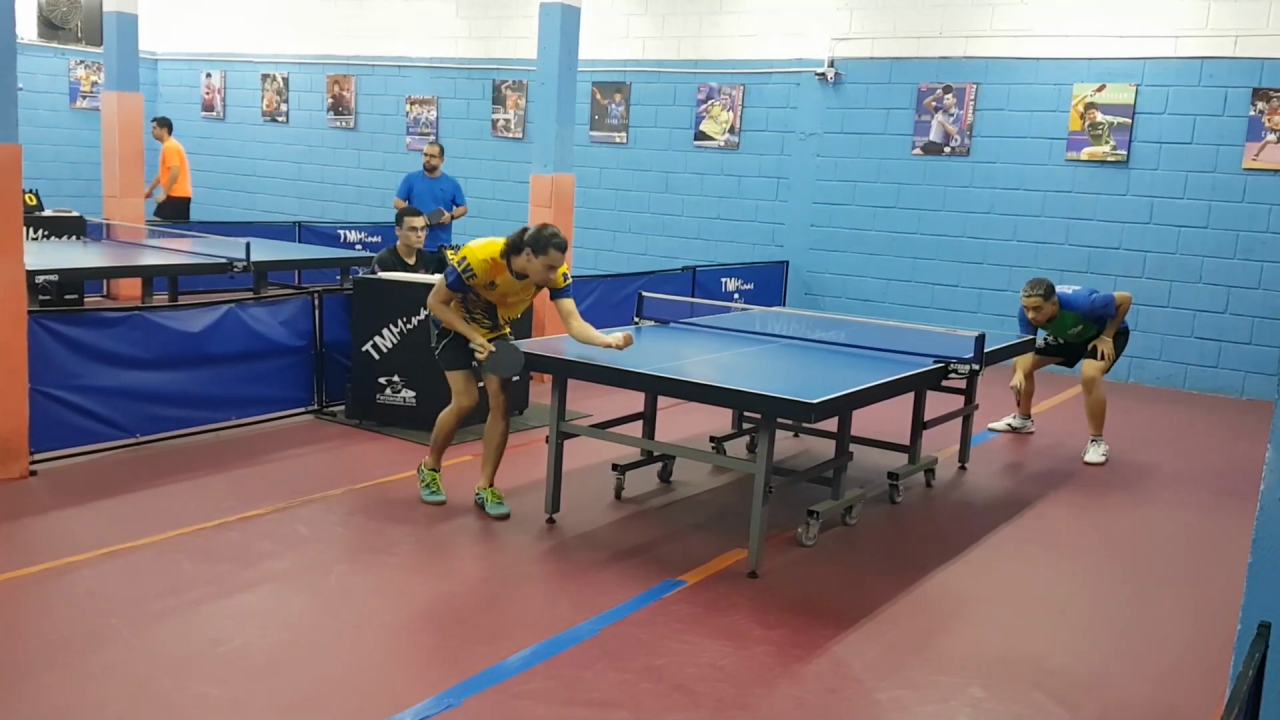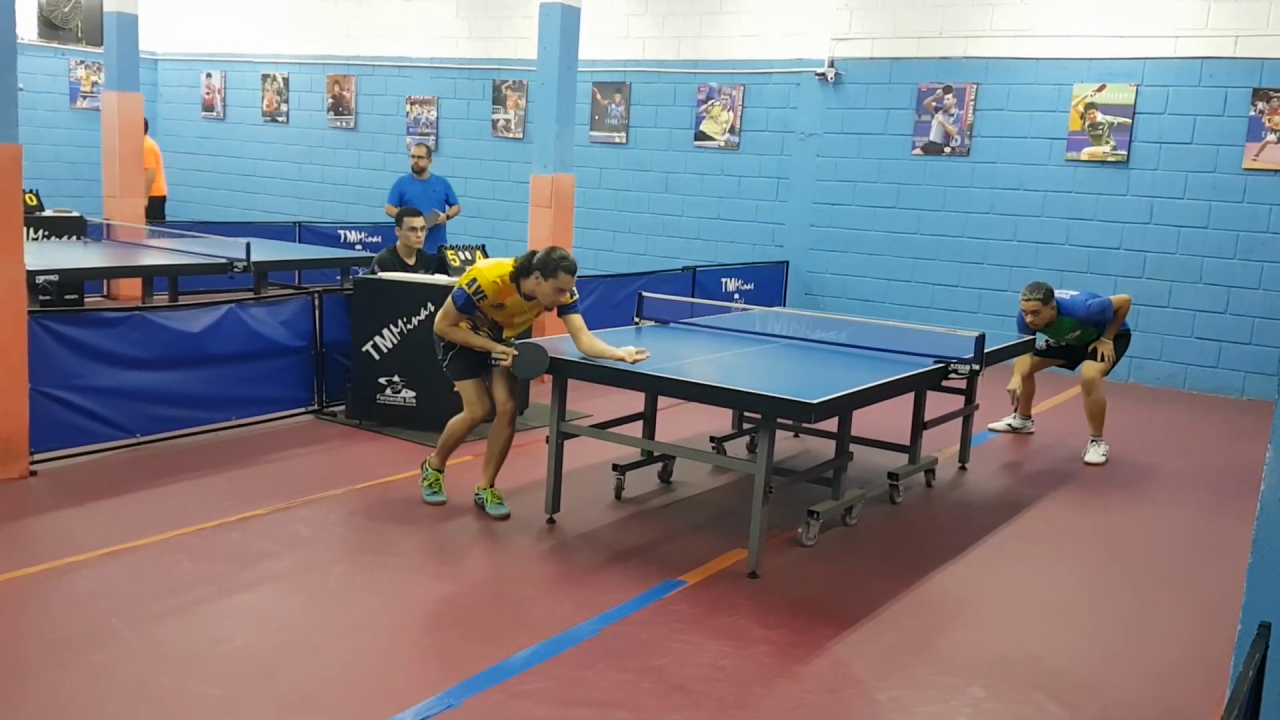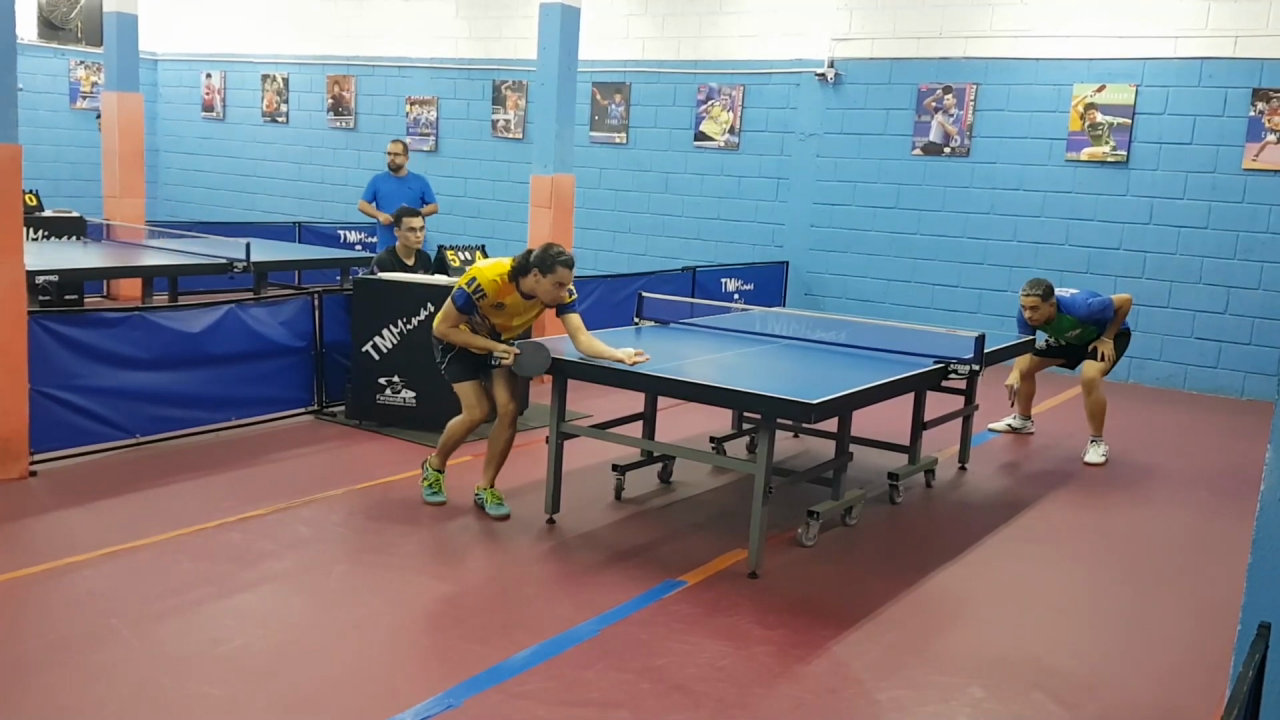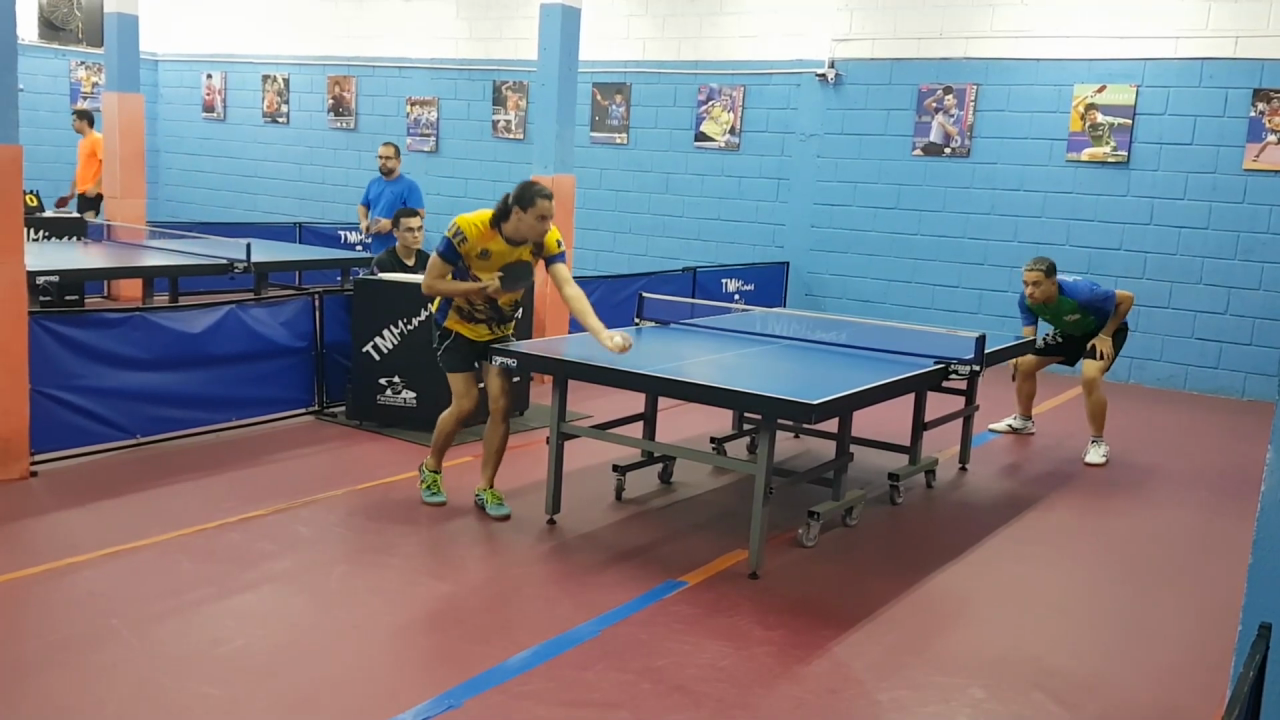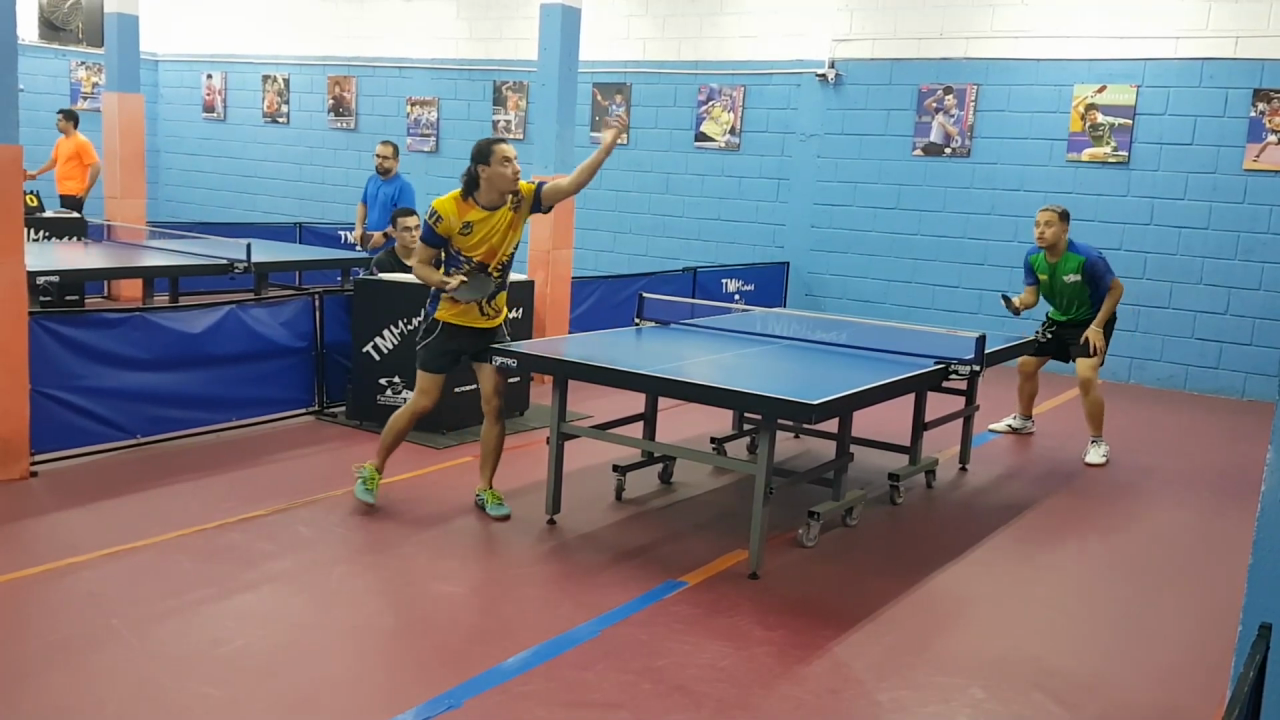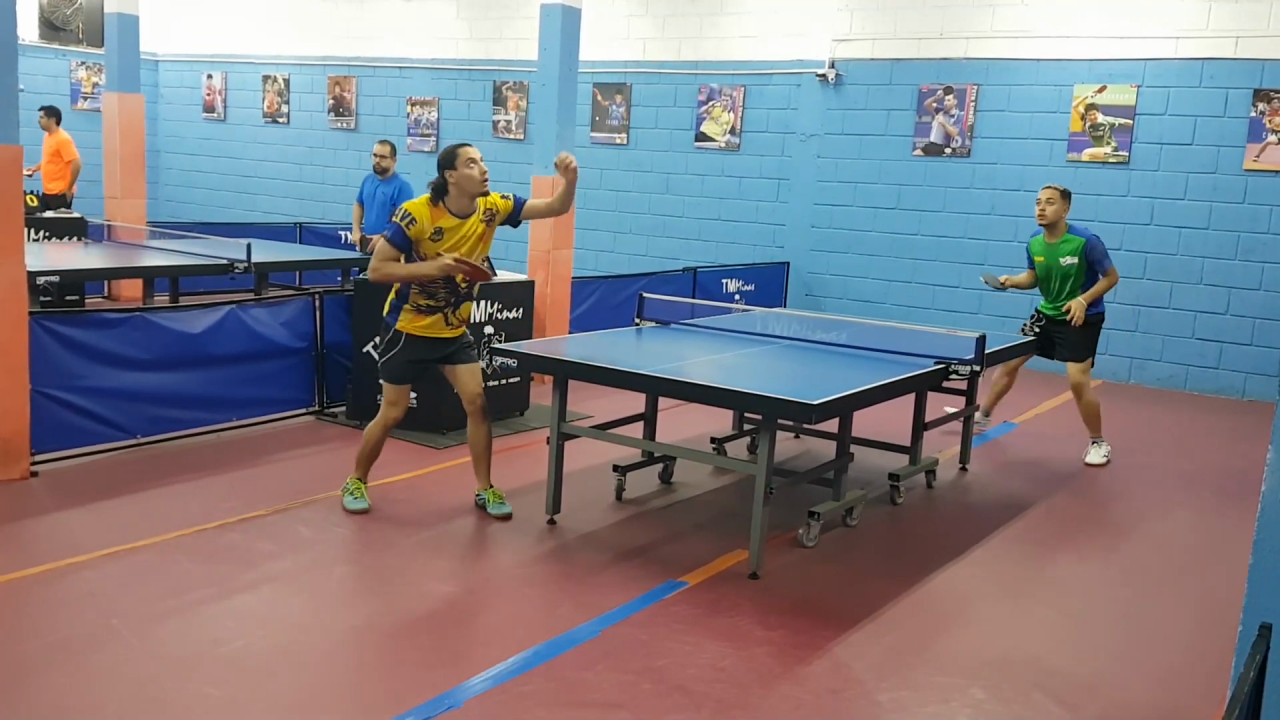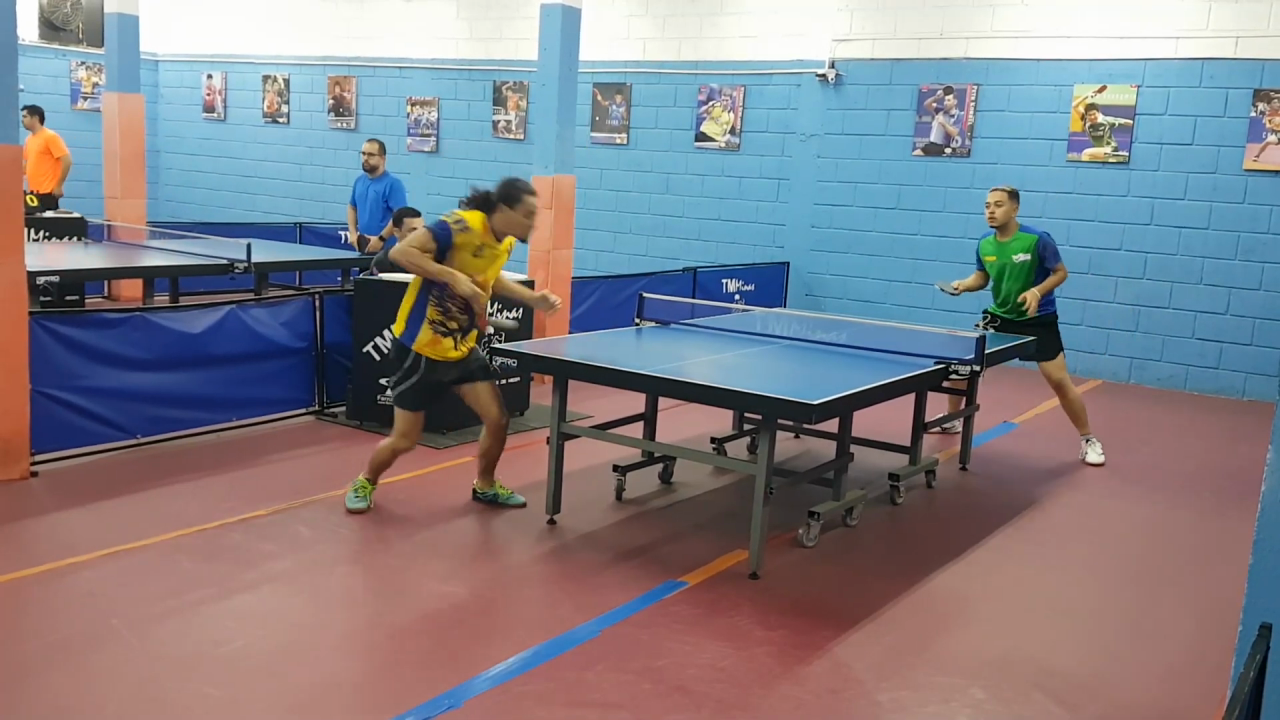
dt=0.4s
person 1, frame 1
left shoulder: (554, 271)
right shoulder: (478, 258)
left elbow: (573, 322)
right elbow: (436, 302)
left wrist: (607, 340)
right wrist: (473, 337)
left hip: (496, 330)
right hip: (456, 326)
left knee: (501, 401)
right knee: (465, 401)
left ankle: (486, 487)
right ankle: (429, 467)
person 1, frame 2
left shoulder: (561, 289)
right shoulder: (486, 279)
left elbow: (583, 338)
right elbow: (443, 325)
left wrist: (618, 353)
right wrist: (491, 347)
left hip: (499, 341)
right hip: (458, 337)
left knee: (507, 409)
right knee: (477, 410)
left ankle: (485, 488)
right ankle: (433, 467)
person 1, frame 3
left shoulder: (560, 289)
right shoulder: (485, 279)
left elbow: (581, 338)
right elbow: (443, 328)
left wrist: (618, 354)
right wrist: (494, 347)
left hip: (498, 343)
right hip: (457, 341)
left knee: (508, 410)
right knee: (476, 412)
left ankle: (486, 488)
right ankle: (433, 467)
person 1, frame 4
left shoulder: (547, 240)
right shoulder: (468, 228)
left elbow: (568, 288)
right elbow: (429, 284)
left wrist: (602, 333)
right wrist: (480, 287)
left hip: (498, 331)
right hip: (457, 327)
left knee: (501, 406)
right knee: (465, 405)
left ankle: (486, 488)
right ankle: (430, 468)
person 1, frame 5
left shoulder: (521, 198)
right shoulder: (445, 210)
left elbow: (571, 184)
right elbow: (422, 266)
left wrist: (606, 147)
right wrist: (445, 281)
left hip: (491, 325)
right hip: (447, 321)
left knee: (495, 407)
right knee: (422, 404)
left ankle: (486, 490)
right ankle: (371, 470)
person 1, frame 6
left shoulder: (493, 208)
right shoulder: (415, 214)
left elbow: (556, 207)
right elbow: (375, 271)
left wrist: (569, 179)
right wrist: (430, 268)
left hip: (454, 330)
right hip: (408, 329)
left knee: (477, 405)
right knee: (392, 413)
left ankle: (484, 489)
right ankle: (355, 481)
person 1, frame 7
left shoulder: (504, 241)
right shoulder: (462, 225)
right elbow: (400, 252)
left wrist: (531, 298)
right wrist: (454, 278)
left hip: (462, 349)
right hip: (420, 349)
left knee: (498, 419)
right knee: (405, 439)
left ankle: (485, 484)
right ankle: (365, 481)
person 2, frame 1
left shoulder: (1081, 303)
right shoulder: (1028, 313)
left elbow: (1125, 299)
left wrist: (1106, 337)
right wrist: (1019, 375)
left hip: (1108, 333)
right hip: (1070, 337)
left knee: (1090, 375)
right knee: (1023, 366)
left ankle: (1097, 441)
right ankle: (1023, 419)
person 2, frame 2
left shoulder: (1080, 310)
right shoulder: (1026, 316)
left elbow: (1125, 300)
right elbow: (1025, 354)
left wrist: (1107, 339)
right wrist: (1017, 378)
left hip: (1110, 335)
right hip: (1069, 338)
left knee: (1089, 377)
right knee: (1022, 367)
left ankle: (1097, 442)
right ankle: (1023, 420)
person 2, frame 3
left shoulder: (1080, 308)
right shoulder: (1026, 314)
left elbow: (1126, 300)
left wrist: (1107, 338)
right wrist: (1015, 373)
left hip: (1110, 334)
right hip: (1069, 337)
left knee: (1090, 377)
right knee: (1025, 368)
left ankle: (1097, 442)
right ankle: (1023, 420)
person 2, frame 4
left shoulder: (1082, 294)
right shoulder: (1027, 299)
left elbow: (1127, 298)
right elbow: (1028, 337)
left wrist: (1105, 335)
left hip: (1105, 331)
right hip: (1070, 330)
left knee: (1090, 376)
right knee: (1025, 365)
left ankle: (1098, 442)
right ankle: (1023, 421)
person 2, frame 5
left shoulder: (1088, 257)
right shoulder: (1032, 257)
left elbow: (1116, 289)
right elbow: (1031, 295)
left wrist: (1096, 327)
right wrist: (1020, 303)
left hip: (1093, 320)
right hip: (1058, 319)
left knee: (1086, 376)
right knee: (1026, 365)
left ankle: (1098, 442)
right ankle: (1023, 420)
person 2, frame 6
left shoulder: (1087, 241)
right shoulder: (1034, 242)
left elbow: (1111, 277)
left wrist: (1082, 300)
right wrist: (1012, 281)
left hip: (1081, 317)
right hip: (1047, 314)
left knee: (1078, 381)
right knee: (1008, 363)
left ankle: (1098, 442)
right ankle: (983, 416)
person 2, frame 7
left shoulder: (1038, 239)
right shoulder: (984, 244)
left elbow: (1061, 272)
left wrist: (1036, 291)
right wrist: (963, 284)
left hip: (1037, 319)
right hip: (999, 316)
left knee: (1058, 379)
left ankle: (1088, 439)
right ankle: (952, 420)
